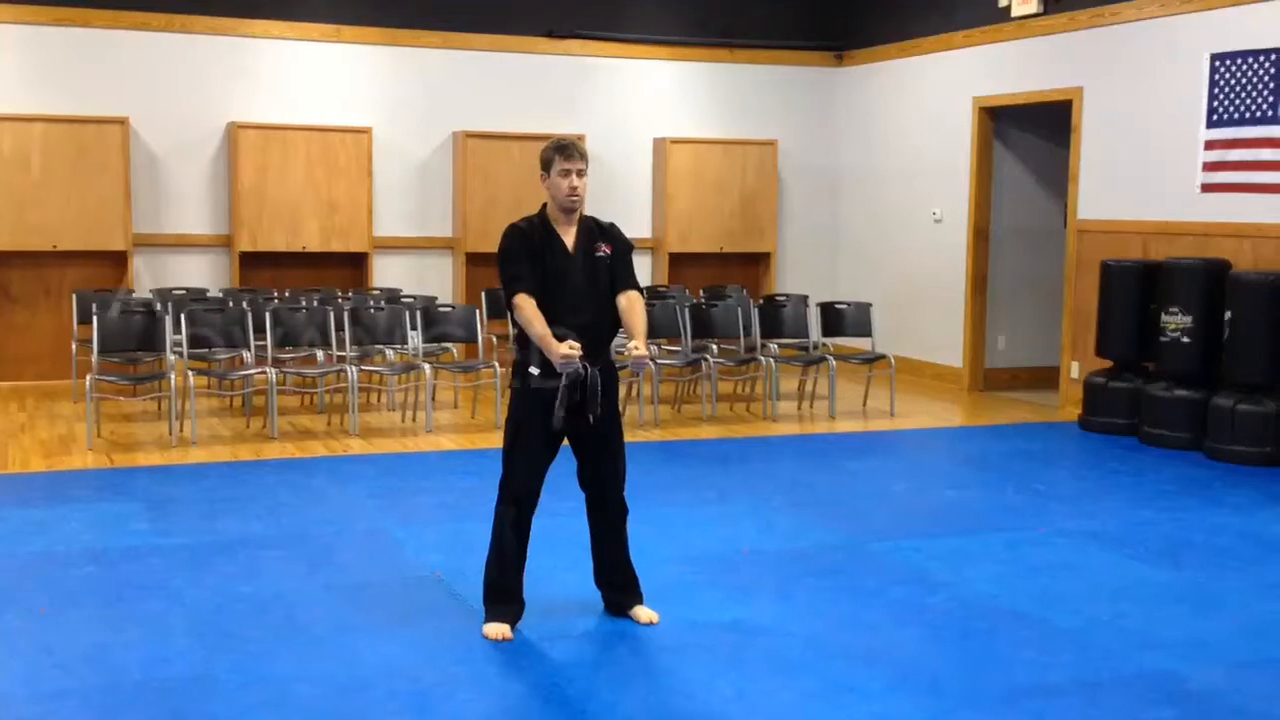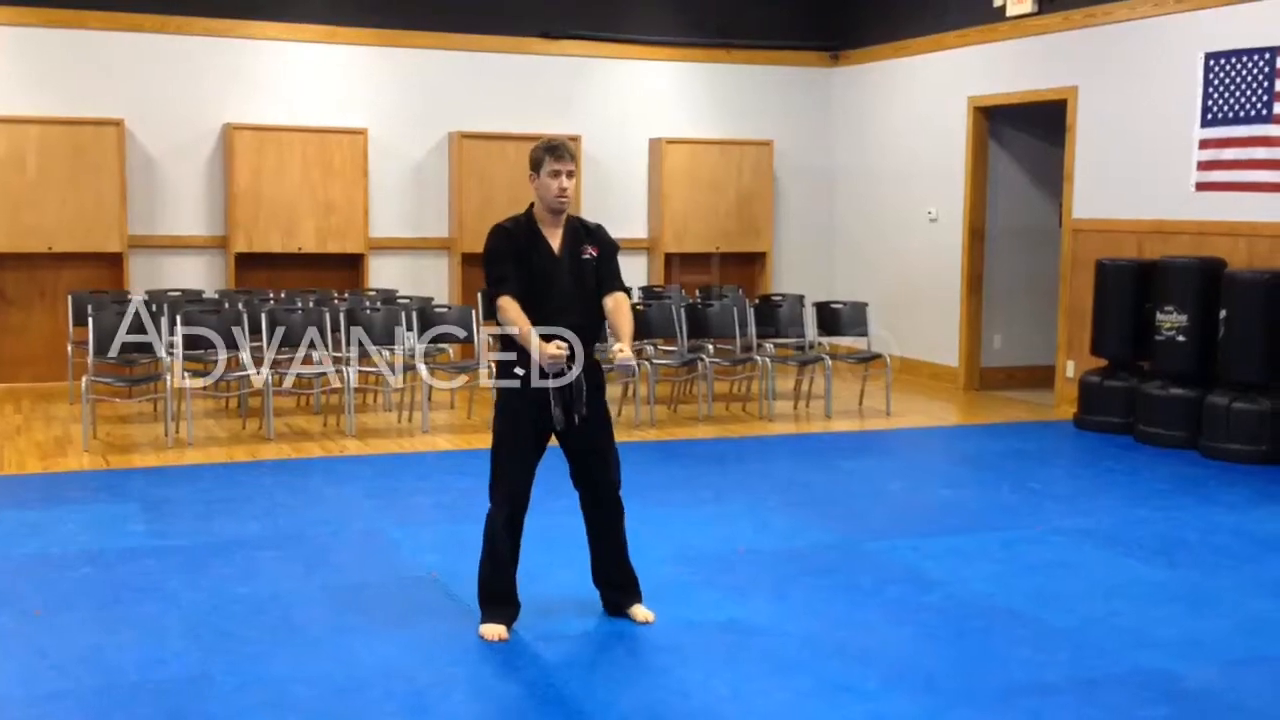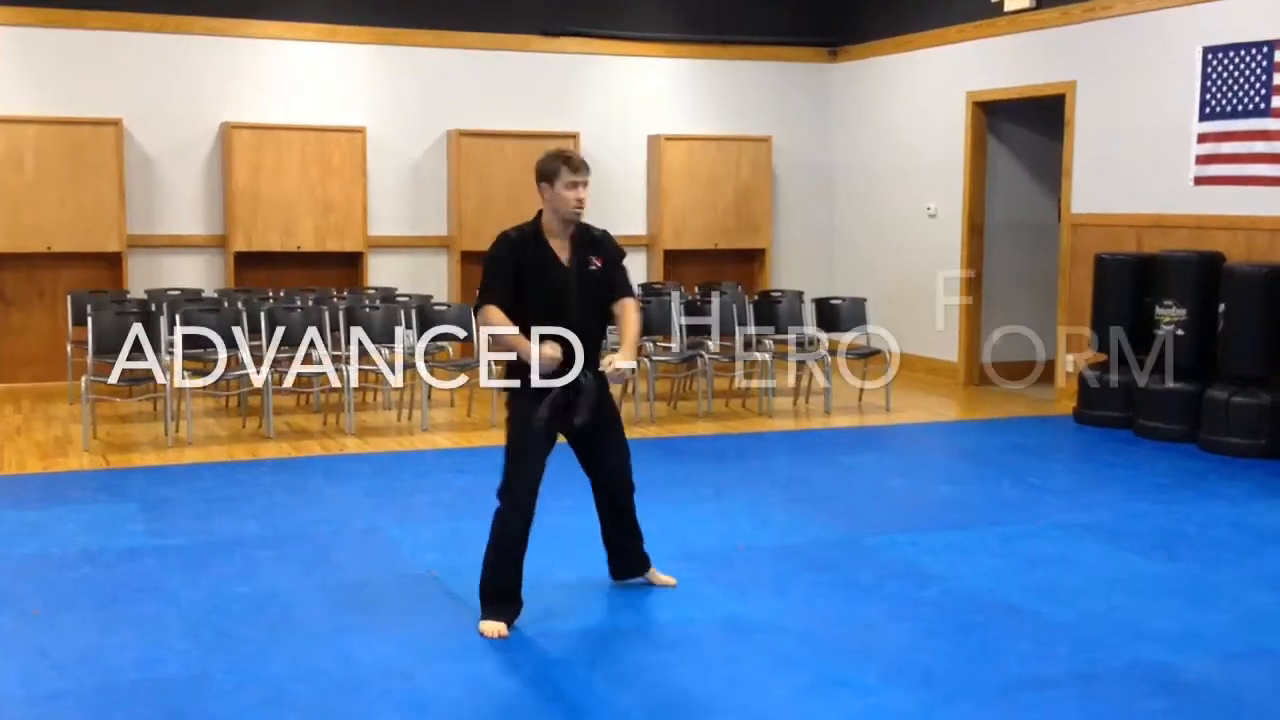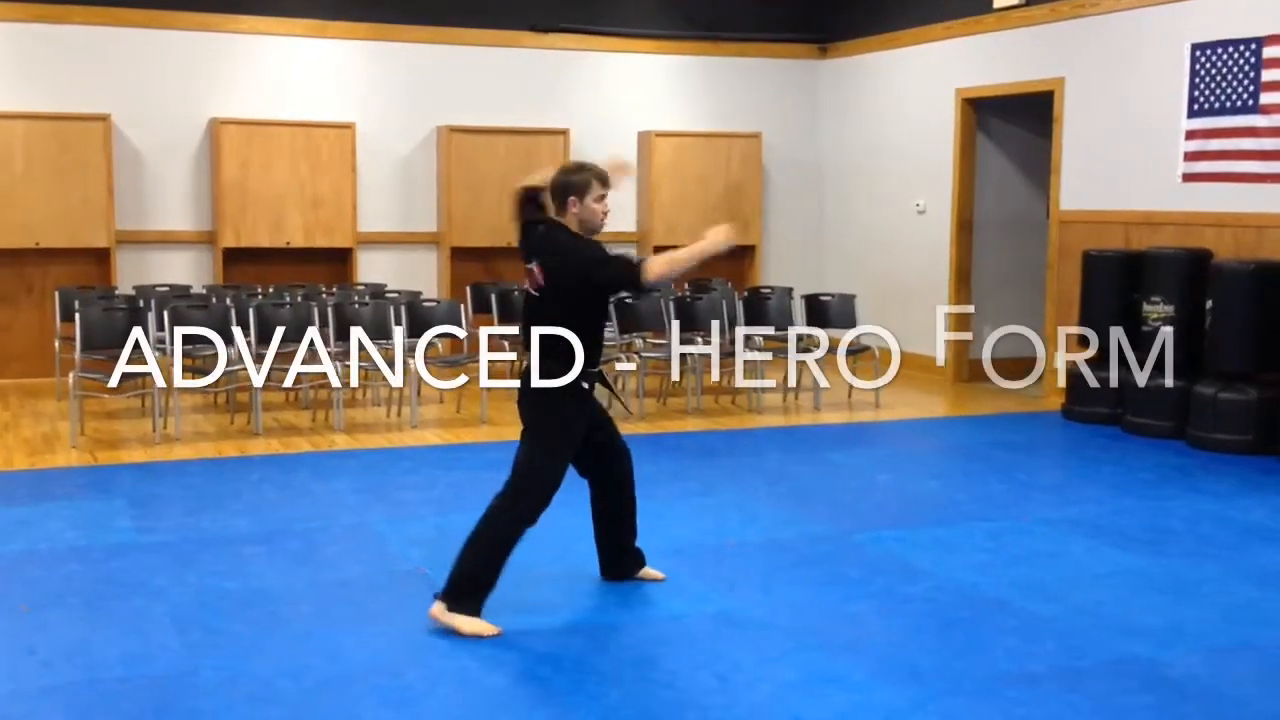
dt=0.4s
person 1, frame 1
left shoulder: (609, 238)
right shoulder: (521, 237)
left elbow: (628, 294)
right elbow: (523, 301)
left wrist: (638, 340)
right wrist: (551, 347)
left hip: (597, 379)
right hip: (538, 380)
left knee: (608, 492)
right knee: (518, 495)
left ankle: (623, 596)
right ankle: (501, 607)
person 1, frame 2
left shoulder: (595, 238)
right shoulder: (507, 237)
left elbow: (614, 296)
right elbow: (506, 302)
left wrist: (624, 344)
right wrist: (538, 347)
left hip: (583, 379)
right hip: (524, 380)
left knee: (604, 489)
right knee: (508, 497)
left ankle: (622, 596)
right ankle: (497, 608)
person 1, frame 3
left shoulder: (599, 244)
right shoulder: (513, 245)
left elbow: (625, 304)
right elbow: (489, 312)
left wrist: (625, 350)
right wrist: (533, 354)
left hip: (587, 382)
right hip: (533, 387)
left knee: (616, 477)
right knee: (519, 494)
left ankle: (631, 563)
right ankle: (498, 605)
person 1, frame 4
left shoulder: (542, 231)
right shoulder: (577, 256)
left elbow: (534, 190)
right elbow: (646, 273)
left wrist: (596, 175)
right wrist: (709, 245)
left hip: (565, 387)
right hip: (558, 392)
left knee: (613, 465)
right knee: (525, 497)
left ankle: (621, 563)
right ankle: (455, 602)
